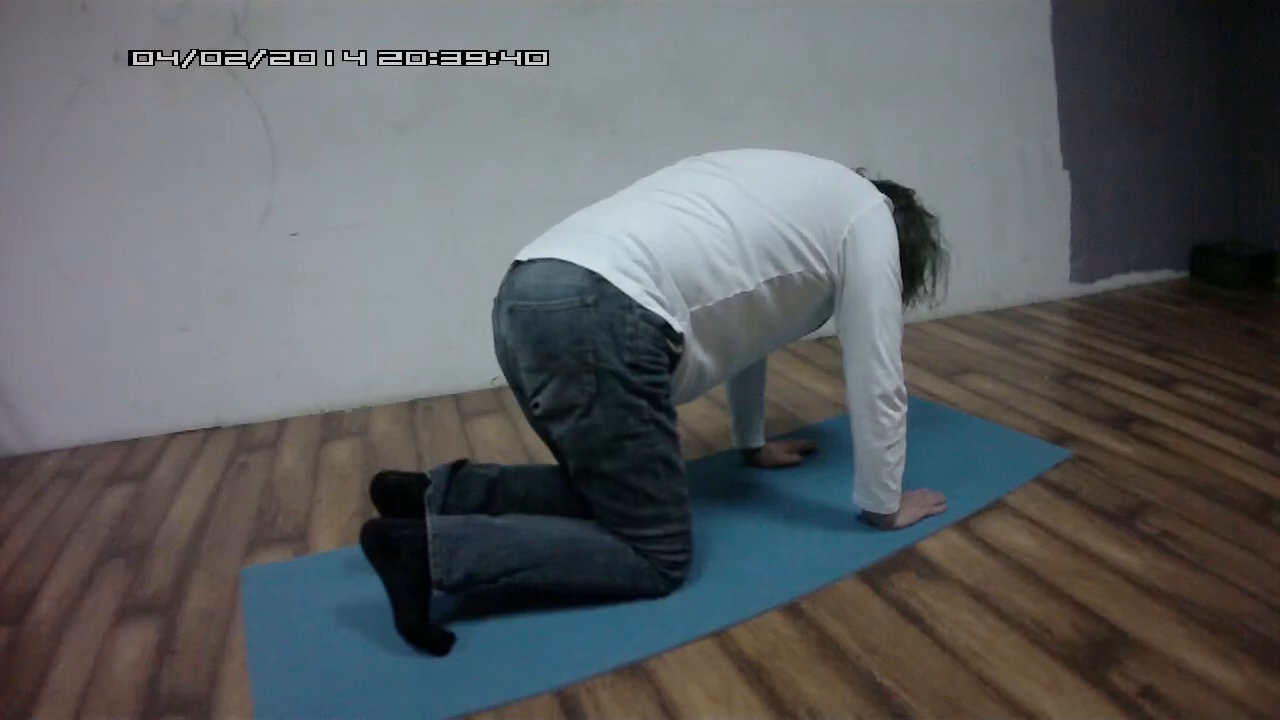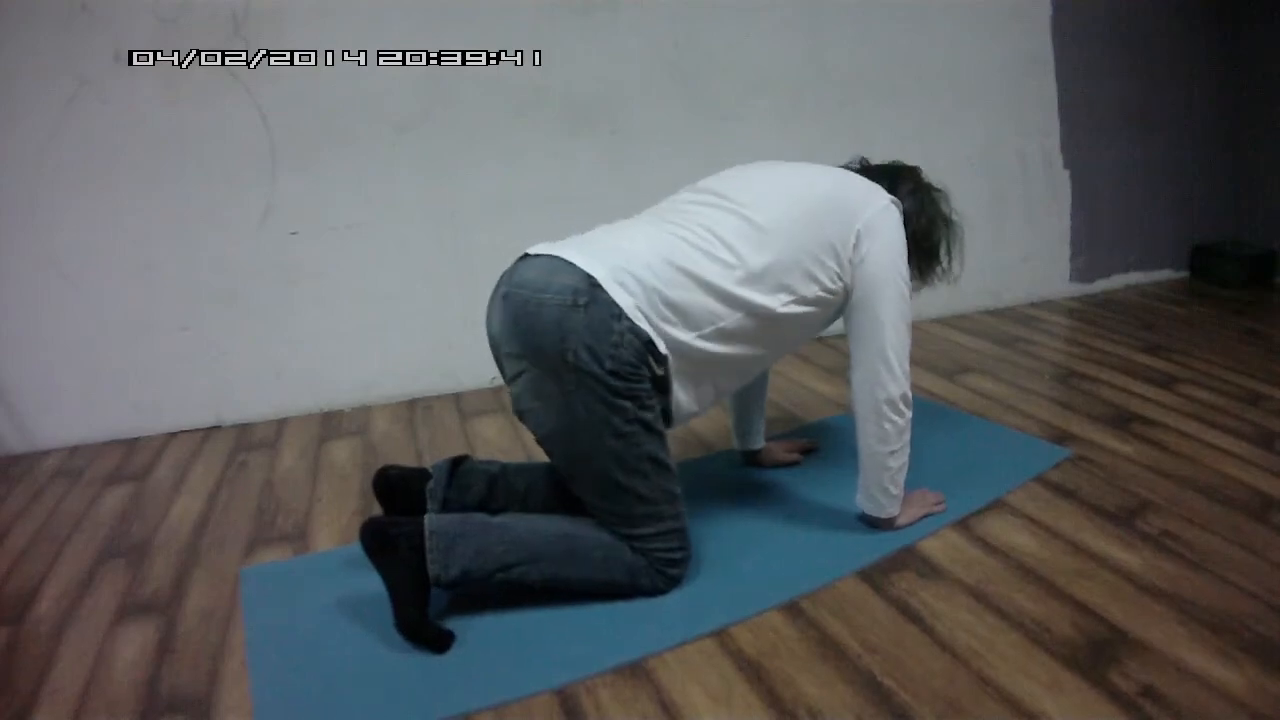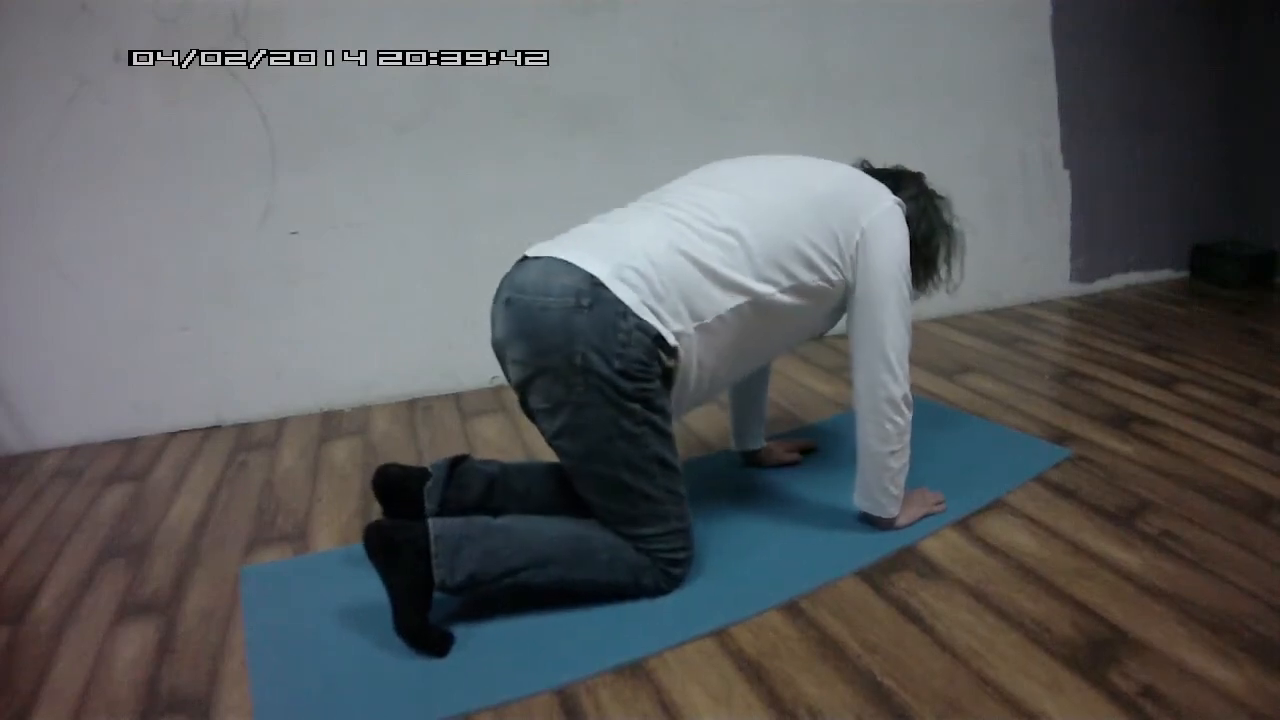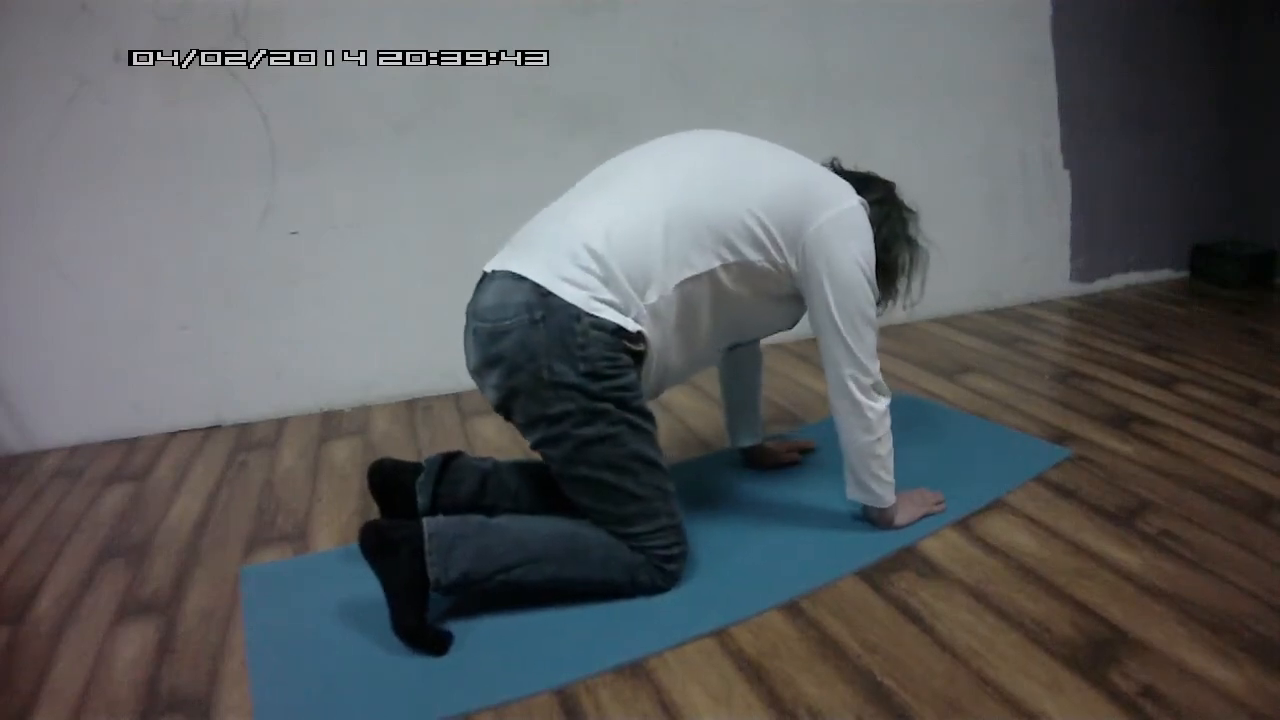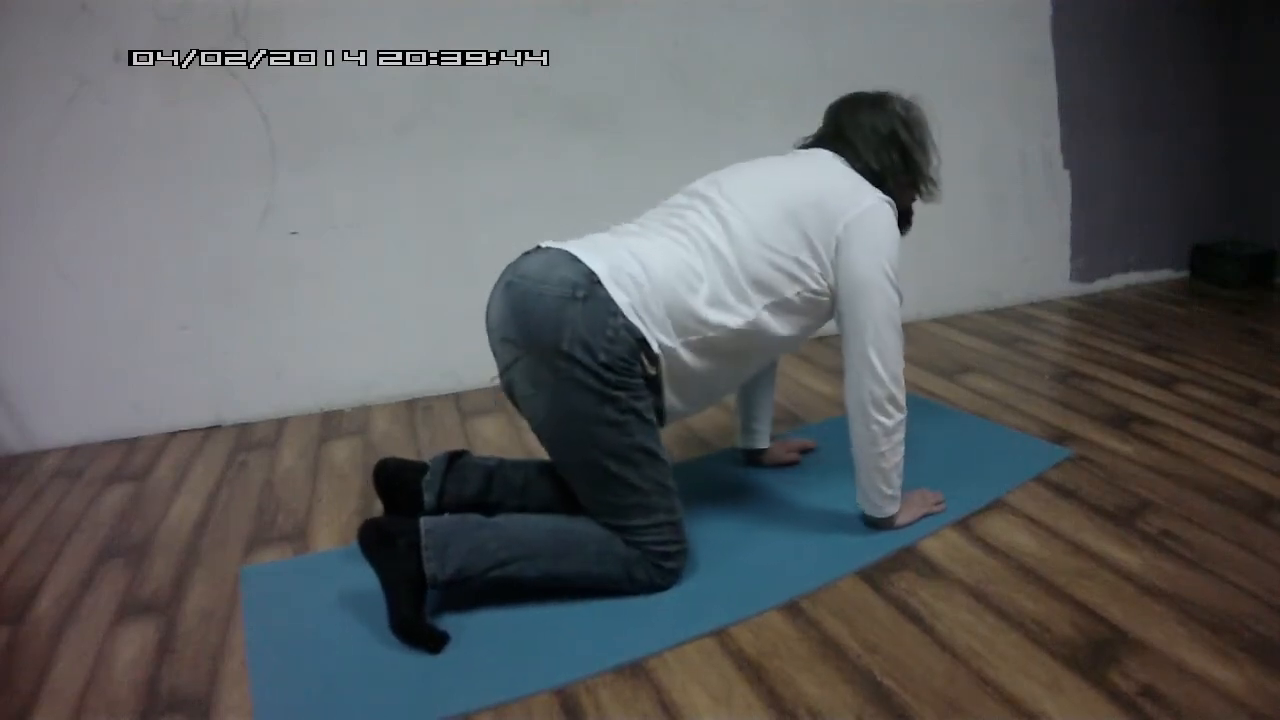
dt=1s
person 1, frame 1
left shoulder: (795, 194)
right shoulder: (868, 216)
left elbow: (743, 324)
right elbow: (876, 379)
left wrist: (753, 444)
right wrist: (885, 504)
left hip: (527, 296)
right hip: (596, 318)
left knee: (613, 488)
right knee: (657, 559)
left ankle: (440, 495)
right ankle: (428, 547)
person 1, frame 2
left shoulder: (795, 192)
right shoulder: (877, 217)
left elbow: (743, 324)
right elbow: (882, 380)
left wrist: (753, 443)
right wrist: (886, 505)
left hip: (529, 293)
right hip: (588, 326)
left knee: (613, 485)
right knee: (655, 557)
left ankle: (441, 489)
right ankle: (426, 545)
person 1, frame 3
left shoulder: (805, 192)
right shoulder: (880, 216)
left elbow: (746, 321)
right elbow: (883, 381)
left wrist: (752, 443)
right wrist: (886, 505)
left hip: (533, 292)
right hip: (595, 325)
left knee: (618, 486)
right knee: (657, 555)
left ankle: (443, 490)
right ankle: (430, 550)
person 1, frame 4
left shoulder: (770, 185)
right shoulder: (839, 215)
left elbow: (736, 324)
right elbow: (856, 379)
left wrist: (753, 444)
right wrist: (884, 504)
left hip: (504, 308)
right hip: (564, 330)
left knee: (604, 485)
right knee: (653, 555)
left ankle: (433, 487)
right ankle: (426, 549)
person 1, frame 5
left shoulder: (781, 179)
right shoulder: (865, 210)
left elbow: (751, 319)
right elbow: (874, 376)
left wrist: (758, 442)
right wrist: (886, 505)
left hip: (529, 291)
right hip: (583, 324)
left knee: (611, 486)
right knee: (652, 554)
left ankle: (438, 485)
right ankle: (424, 547)
